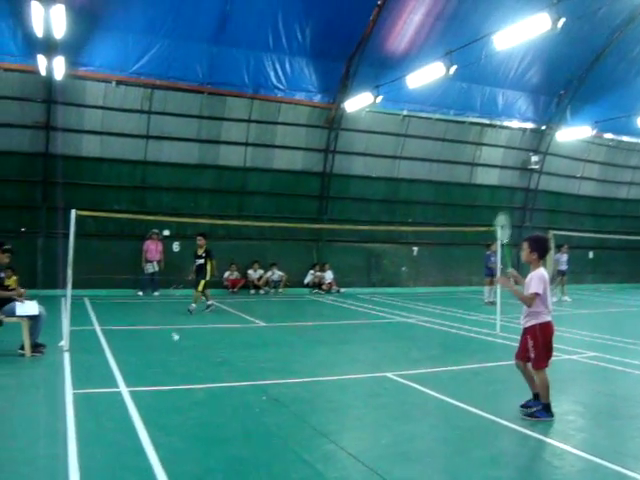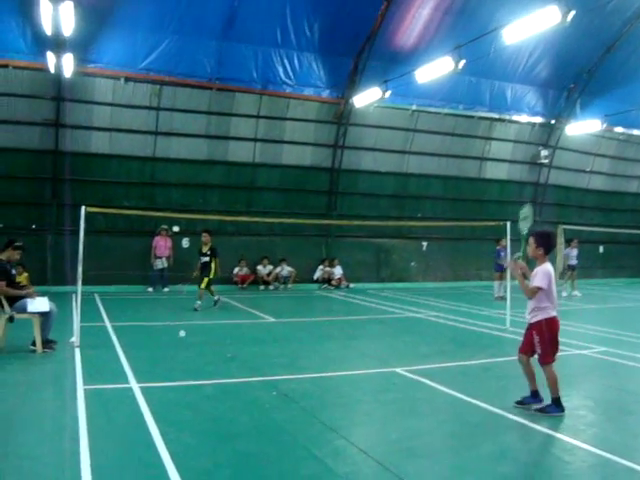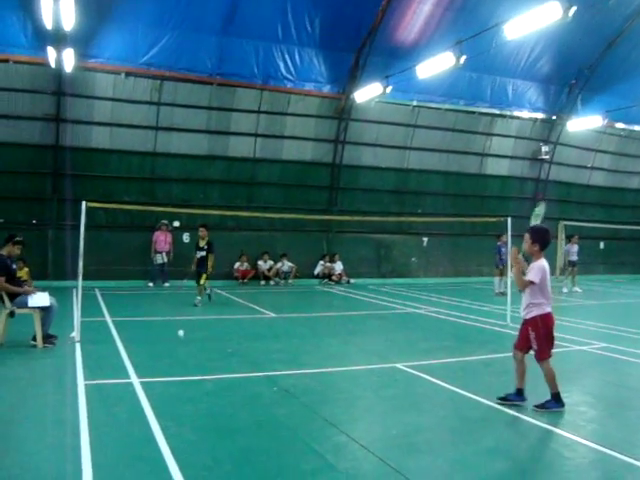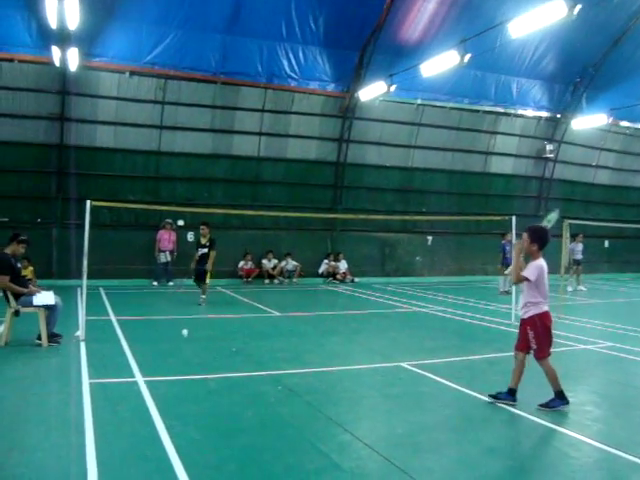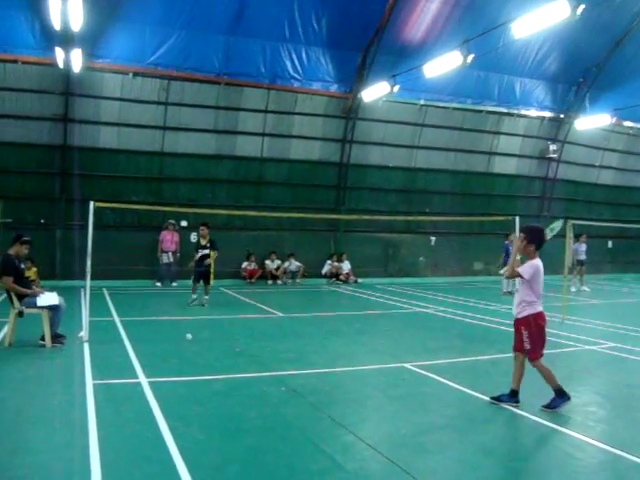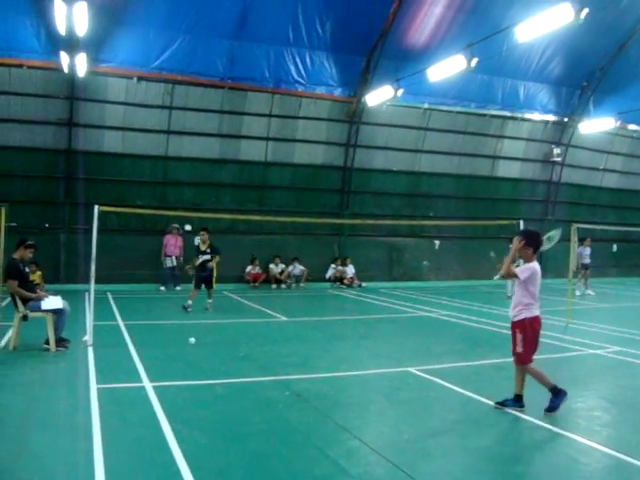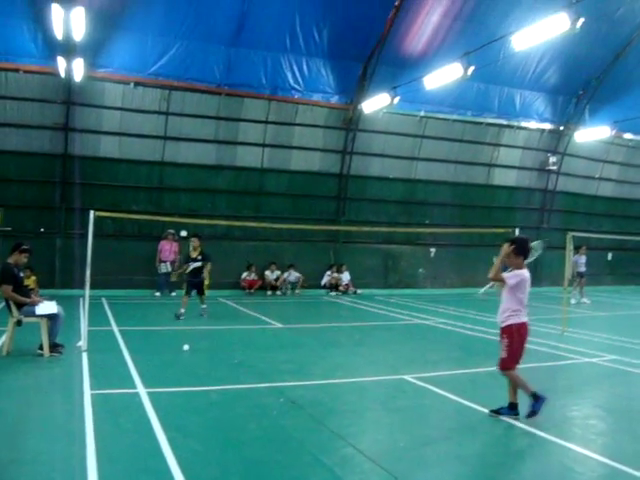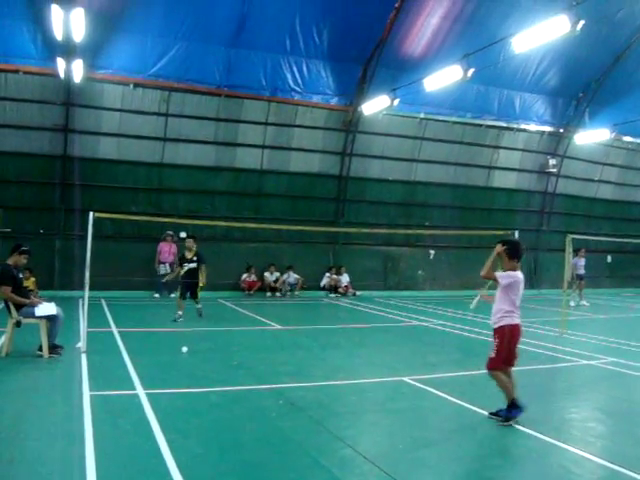
dt=0.1s
person 1, frame 1
left shoulder: (539, 275)
right shoulder: (535, 274)
left elbow: (529, 301)
left wrist: (509, 286)
right wrist: (517, 278)
left hip: (538, 326)
right hip: (531, 326)
left knee: (538, 368)
right knee: (521, 362)
left ankle: (546, 410)
right ankle: (537, 397)
person 1, frame 2
left shoulder: (544, 270)
right shoulder: (540, 269)
left elbow: (530, 294)
left wrist: (517, 274)
right wrist: (524, 271)
left hip: (544, 321)
right hip: (536, 321)
left knee: (546, 363)
right knee: (523, 356)
left ankle: (557, 404)
right ankle: (534, 395)
person 1, frame 3
left shoulder: (539, 266)
right shoulder: (536, 265)
left elbow: (521, 286)
right elbow: (525, 281)
left wrist: (515, 261)
right wrist: (519, 263)
left hip: (539, 318)
right hip: (531, 317)
left knee: (543, 359)
right knee: (518, 353)
left ankle: (556, 400)
right ankle: (518, 393)
person 1, frame 4
left shoulder: (537, 265)
right shoulder: (534, 264)
left elbow: (515, 279)
right elbow: (523, 277)
left wrist: (516, 256)
right wrist: (519, 260)
left hip: (537, 317)
right hip: (529, 316)
left knee: (542, 359)
right knee: (519, 354)
left ankle: (560, 397)
right ankle: (511, 393)
person 1, frame 5
left shoulder: (533, 265)
right shoulder: (530, 264)
left elbow: (509, 274)
right elbow: (514, 273)
left wrist: (515, 253)
right wrist: (516, 257)
left hip: (531, 317)
right hip: (524, 316)
left knee: (534, 360)
right knee: (519, 356)
left ankle: (560, 394)
right ankle: (513, 394)
person 1, frame 6
left shoulder: (530, 268)
right shoulder: (527, 267)
left elbow: (504, 274)
left wrist: (513, 252)
left hip: (527, 320)
right hip: (521, 319)
left knee: (524, 364)
right knee: (519, 361)
left ankle: (556, 392)
right ankle: (517, 399)
person 1, frame 7
left shoulder: (520, 275)
right shoulder: (517, 275)
left elbow: (493, 276)
left wrist: (502, 255)
left hip: (515, 326)
right hip: (511, 325)
left knee: (507, 369)
right knee: (510, 368)
left ankle: (535, 397)
right ankle: (512, 406)
person 1, frame 8
left shoulder: (513, 276)
right shoulder: (513, 276)
left elbow: (484, 274)
left wrist: (494, 254)
left hip: (507, 328)
right hip: (505, 327)
left knee: (493, 369)
right knee: (505, 370)
left ankle: (515, 405)
right ankle: (511, 408)
